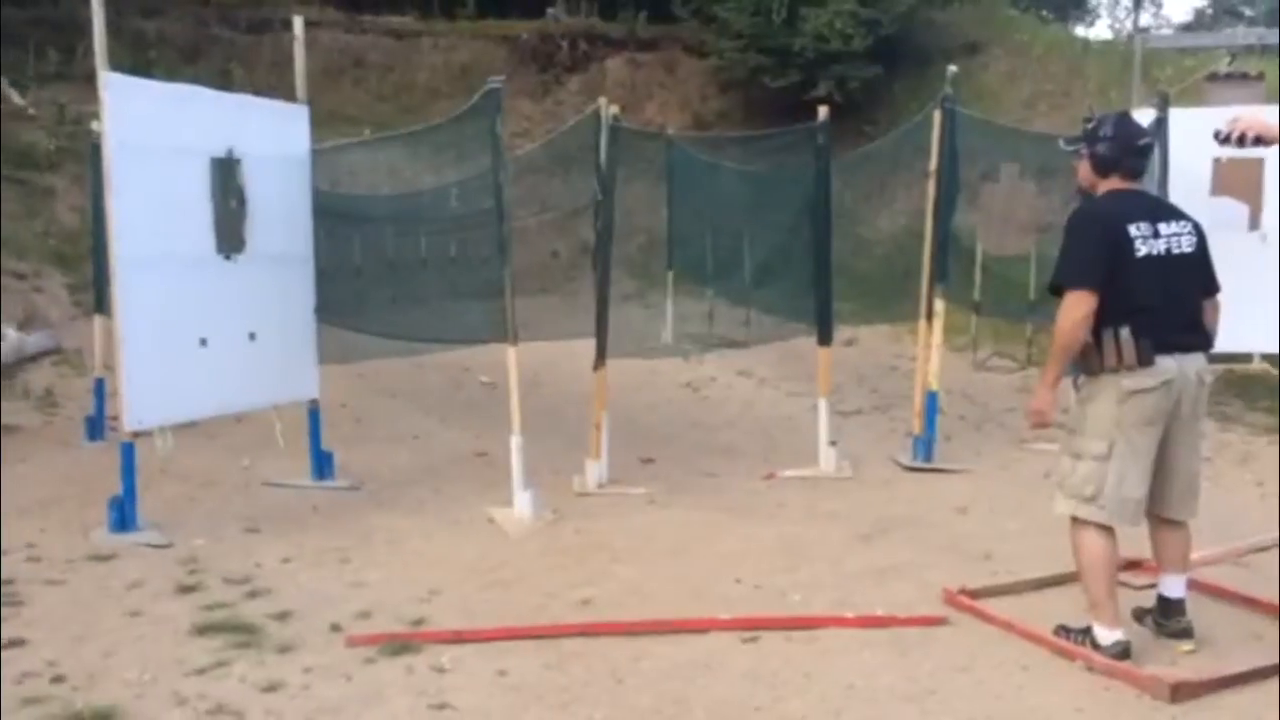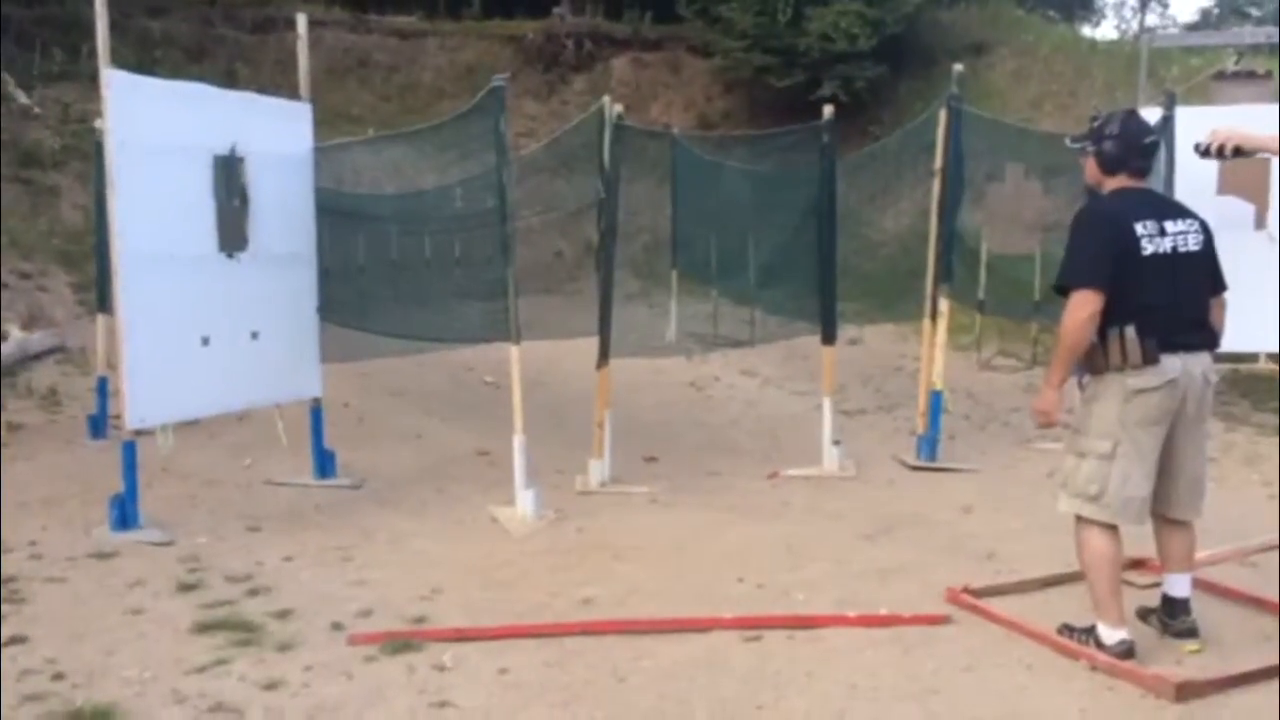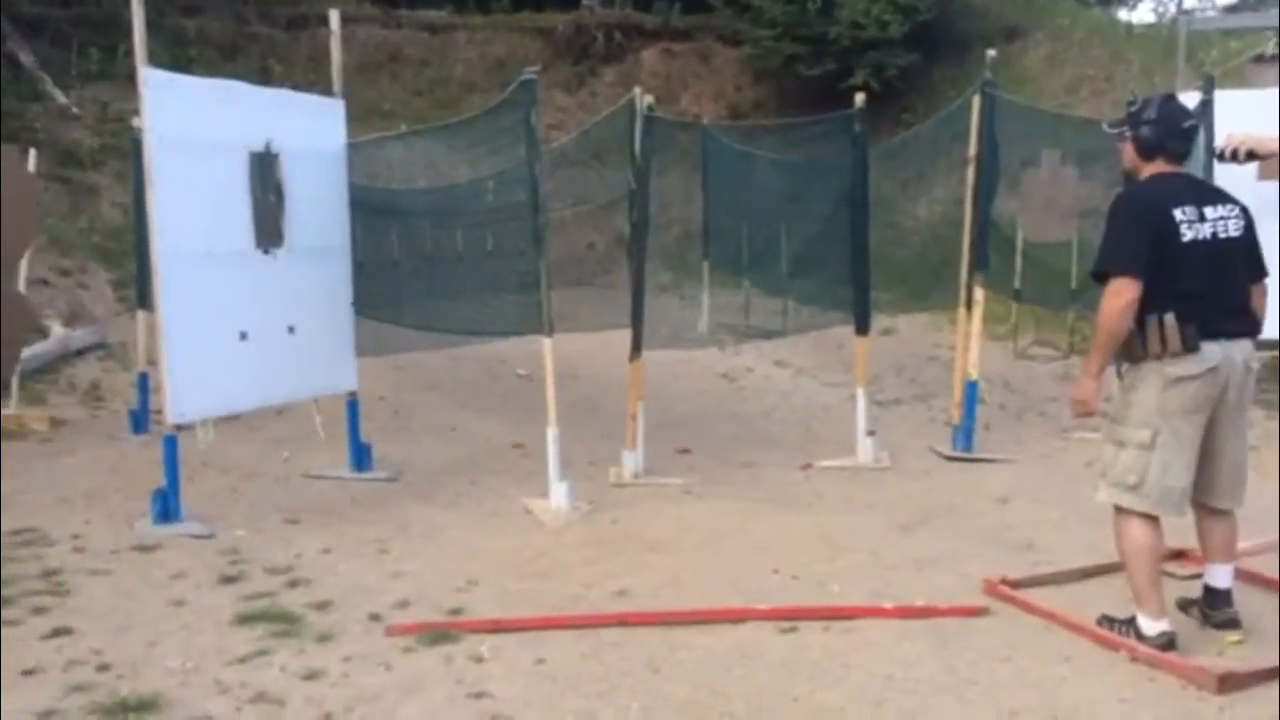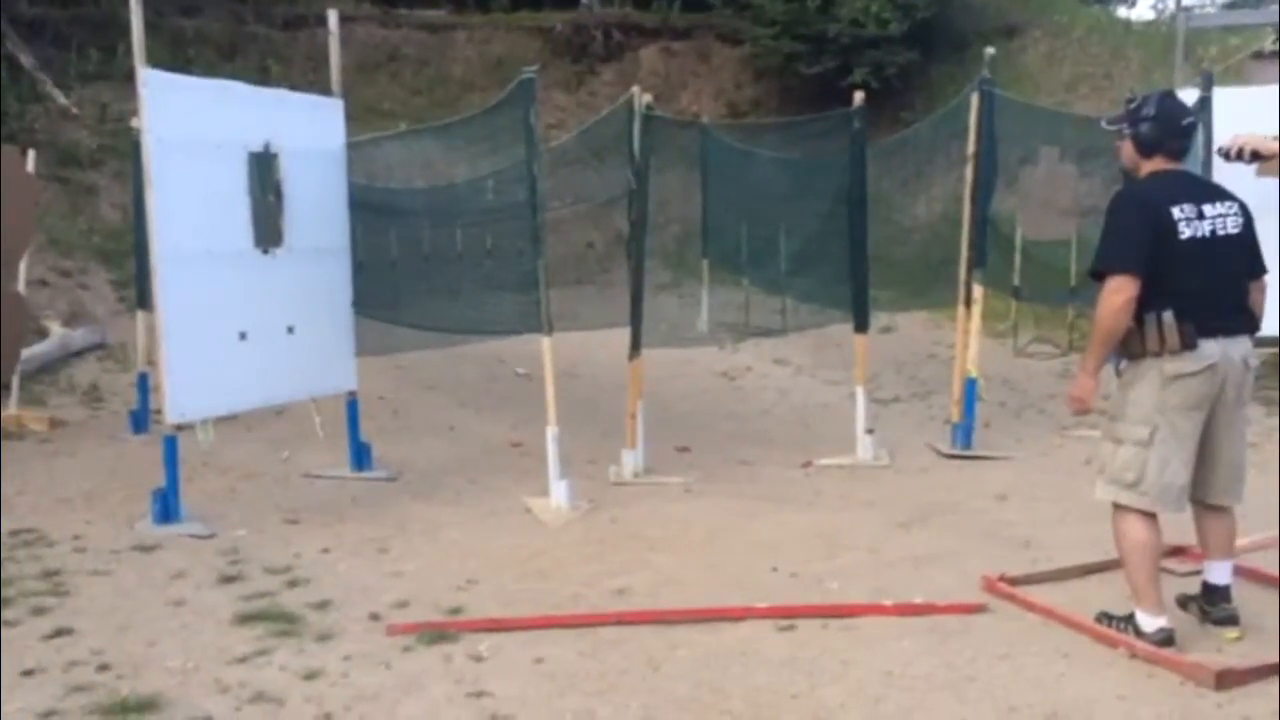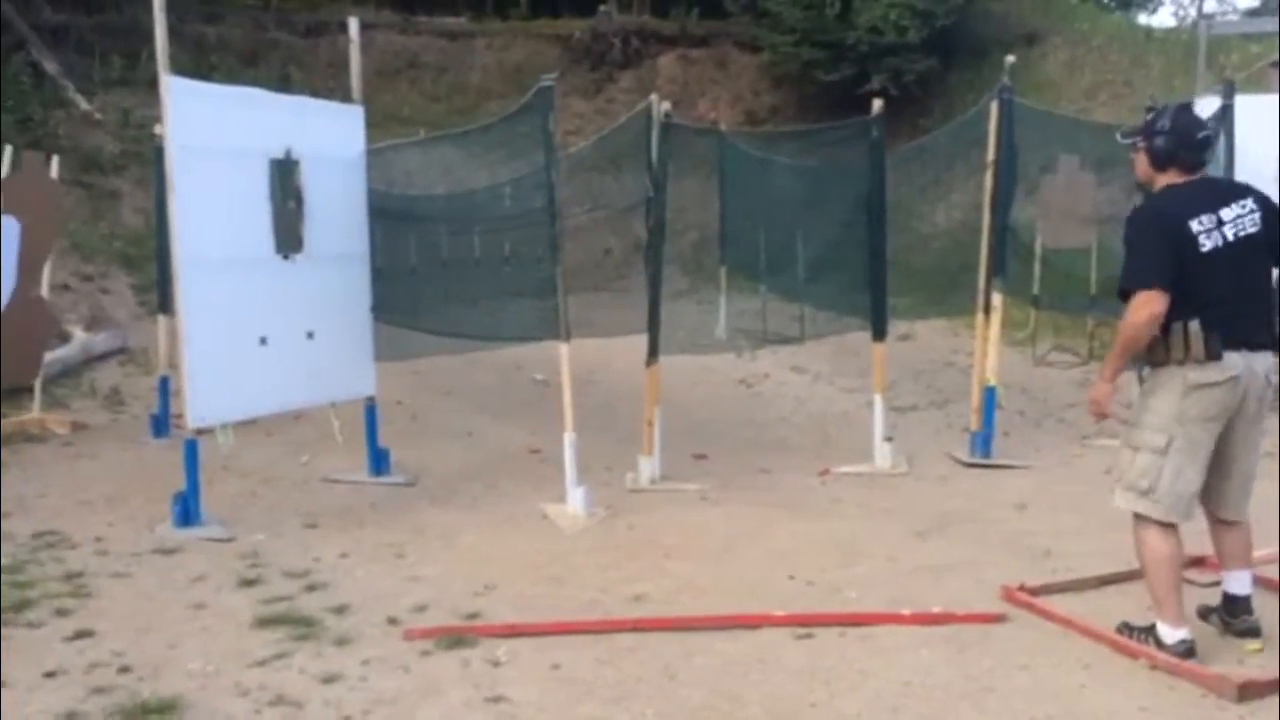
dt=0.7s
person 1, frame 1
left shoulder: (1095, 218)
right shoulder: (1182, 222)
left elbow: (1080, 310)
right elbow: (1209, 307)
left wrist: (1047, 383)
left hip: (1128, 376)
right hip: (1187, 371)
left knee: (1090, 507)
right knee: (1170, 502)
left ankle: (1106, 632)
right ankle: (1172, 610)
person 1, frame 2
left shoulder: (1101, 216)
right shoulder: (1189, 220)
left elbow: (1086, 310)
right elbow: (1216, 307)
left wrist: (1053, 384)
left hip: (1133, 375)
right hip: (1193, 370)
left knee: (1094, 506)
right knee: (1175, 502)
left ankle: (1110, 632)
right ankle: (1177, 609)
person 1, frame 3
left shoulder: (1138, 202)
right shoulder: (1228, 205)
left elbow: (1124, 297)
right elbow: (1257, 293)
left wrist: (1091, 372)
left hip: (1172, 363)
right hip: (1234, 358)
left knee: (1134, 497)
right knee: (1216, 493)
left ankle: (1151, 624)
right ankle: (1218, 600)
person 1, frame 4
left shoulder: (1136, 200)
right shoulder: (1228, 202)
left elbow: (1122, 295)
right elbow: (1255, 291)
left wrist: (1089, 370)
left hip: (1170, 362)
right hip: (1232, 356)
left knee: (1132, 494)
right knee: (1215, 489)
left ankle: (1149, 621)
right ankle: (1217, 597)
person 1, frame 5
left shoulder: (1154, 216)
left elbow: (1148, 308)
left wrist: (1109, 372)
left hip: (1191, 372)
left knee: (1152, 504)
right knee: (1226, 502)
left ankle: (1171, 631)
